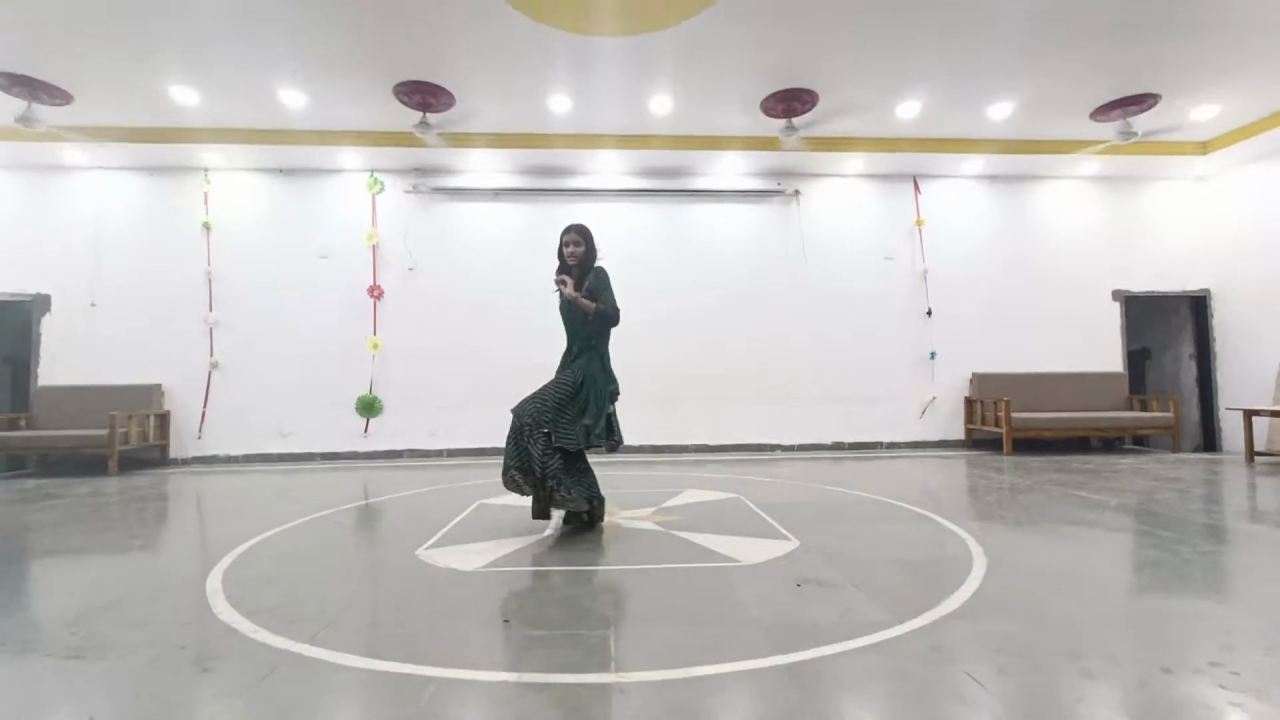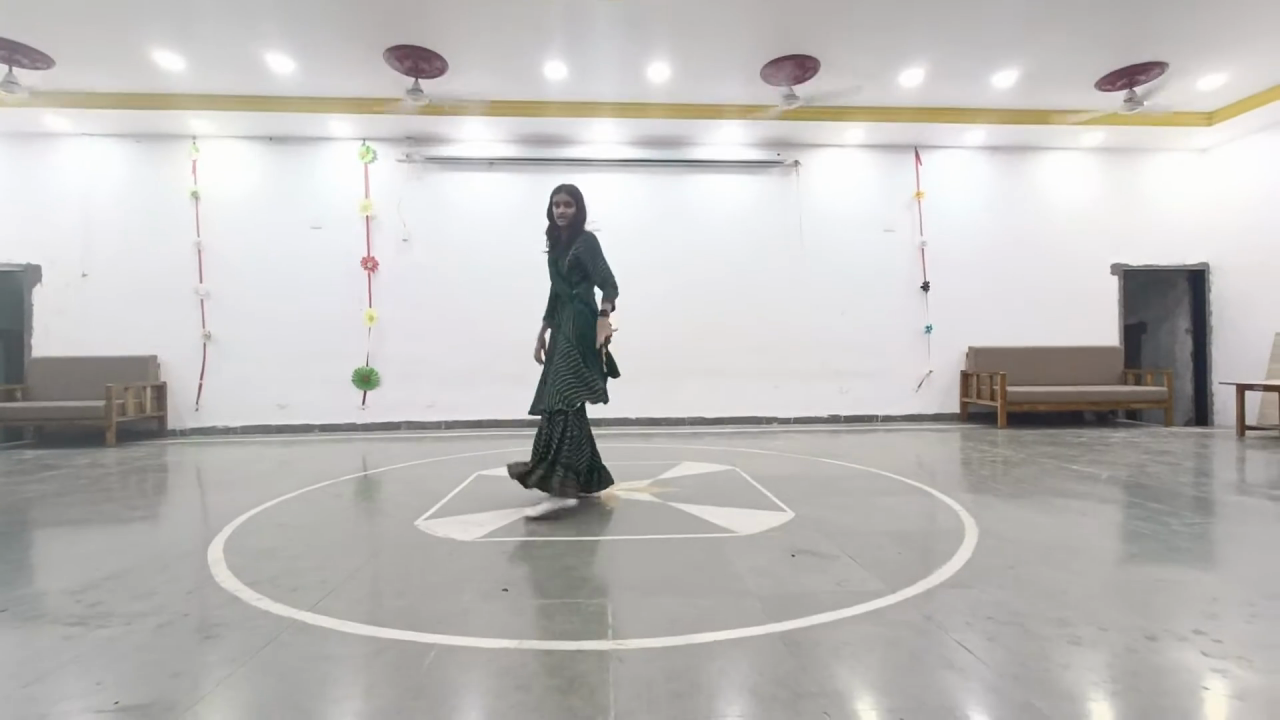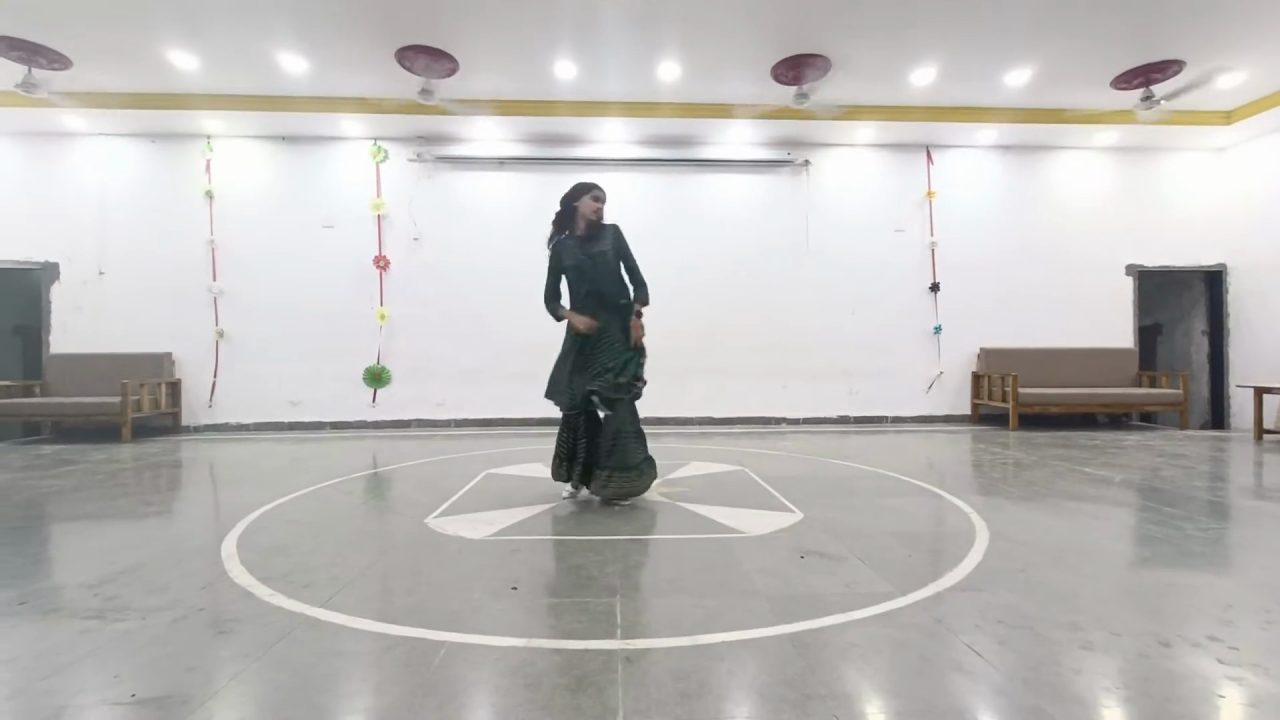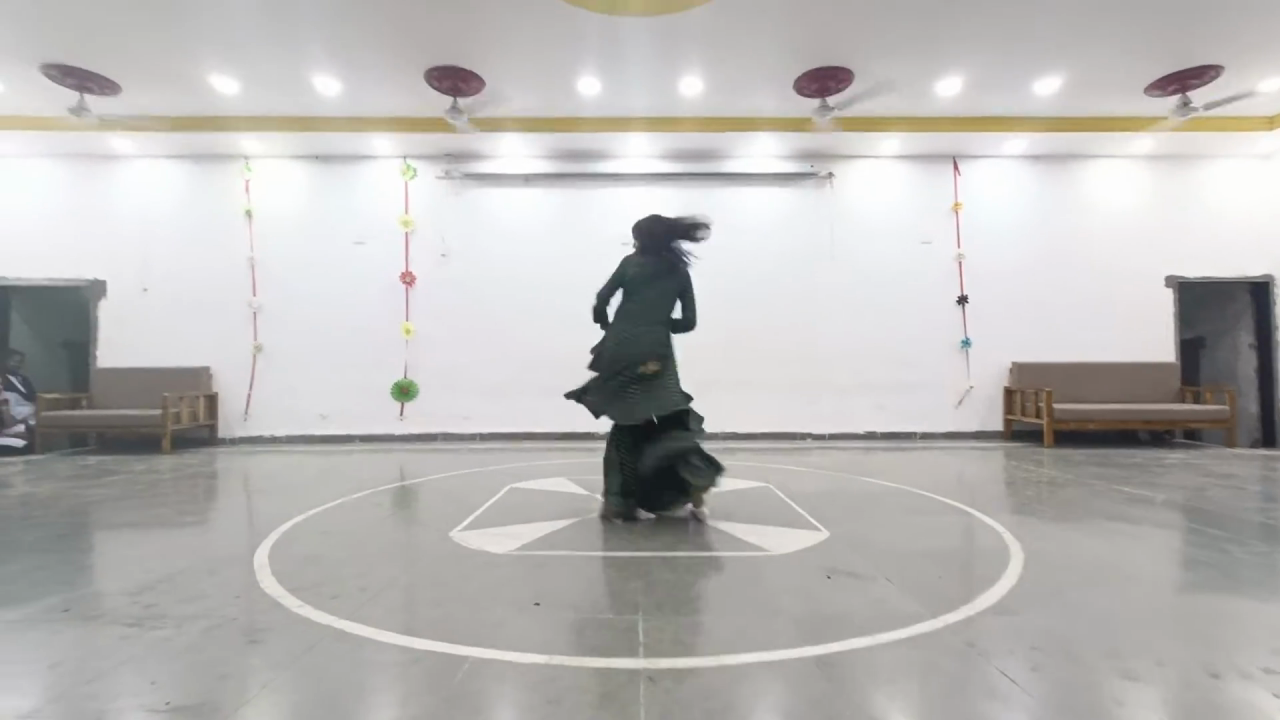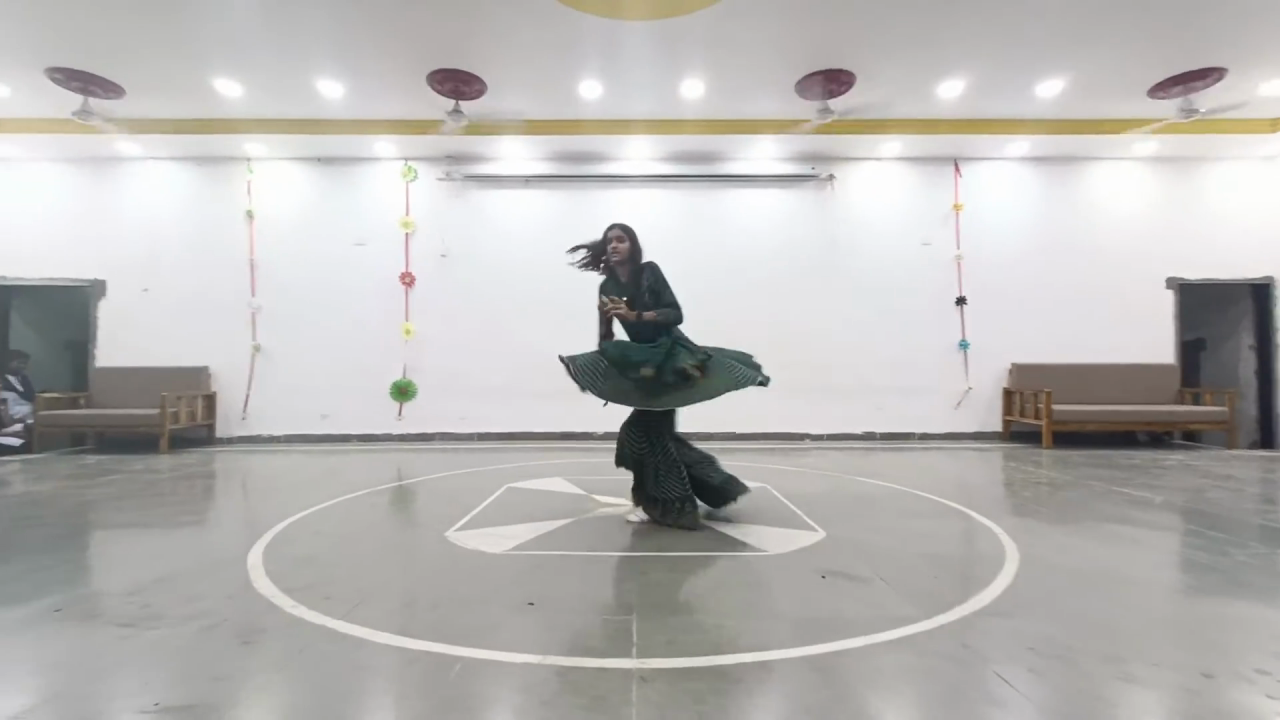
dt=0.4s
person 1, frame 1
left shoulder: (598, 276)
right shoulder: (567, 279)
left elbow: (612, 317)
left wrist: (577, 300)
left hip: (587, 367)
right hip: (573, 363)
left knee: (532, 419)
right knee: (564, 435)
left ankle: (561, 497)
right ankle: (583, 506)
person 1, frame 2
left shoulder: (585, 240)
right shoulder: (556, 244)
left elbow: (608, 284)
left wrist: (605, 317)
right wrist: (542, 332)
left hip: (579, 329)
right hip: (560, 328)
left knee: (563, 402)
right knee: (560, 404)
left ankle: (561, 490)
right ankle: (583, 480)
person 1, frame 3
left shoulder: (612, 235)
right shoulder: (561, 246)
left elbow: (637, 280)
right elbow: (550, 297)
left wrist: (637, 318)
right wrist: (570, 315)
left hip: (616, 331)
right hip: (584, 332)
left knee: (619, 404)
right knee: (576, 404)
left ankle: (619, 480)
right ankle: (578, 477)
person 1, frame 4
left shoulder: (630, 263)
right shoulder: (679, 271)
left elbow: (602, 300)
right elbow: (688, 322)
left wrist: (608, 328)
left hip: (621, 351)
right hip: (653, 352)
left knee: (625, 427)
right knee: (670, 424)
left ankle: (622, 503)
right ankle: (693, 497)
person 1, frame 5
left shoulder: (650, 272)
right shoulder: (608, 287)
left elbow: (676, 314)
right elbow: (605, 346)
left wrist: (634, 317)
right wrist: (607, 316)
left hip: (671, 358)
right hip: (647, 361)
left knee: (640, 431)
right knee: (656, 432)
left ankle: (666, 505)
right ankle: (717, 488)
